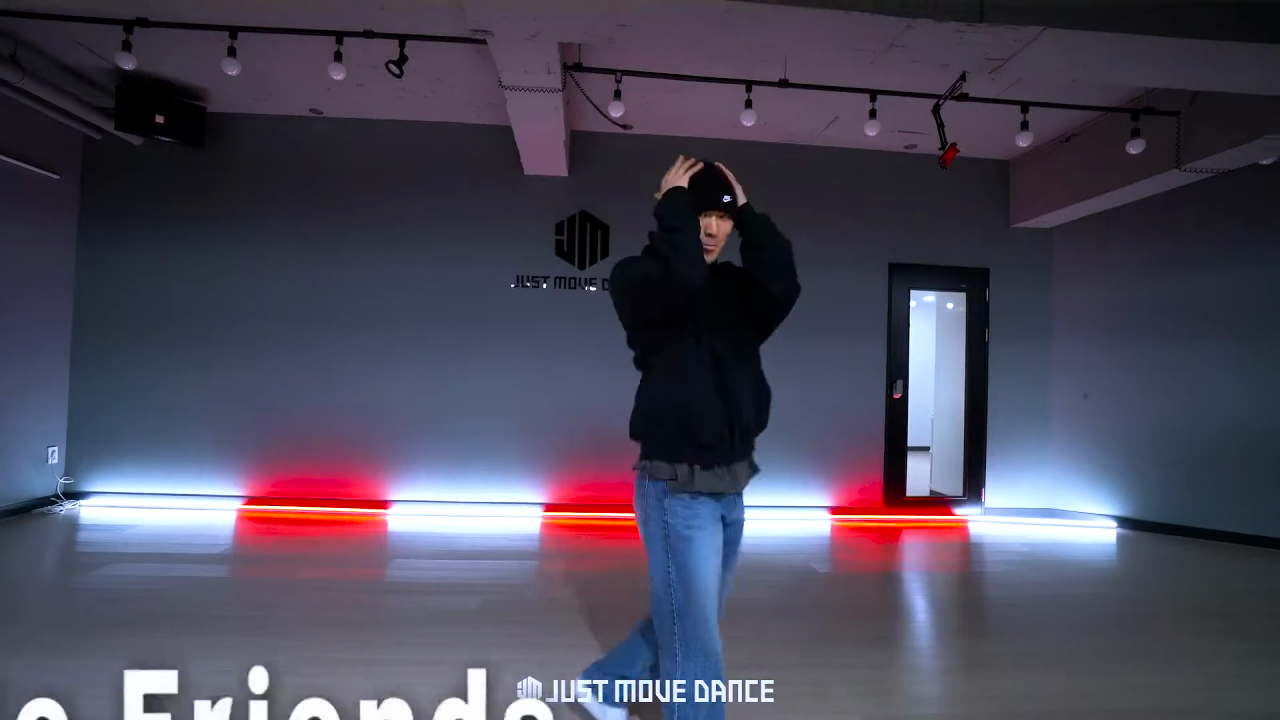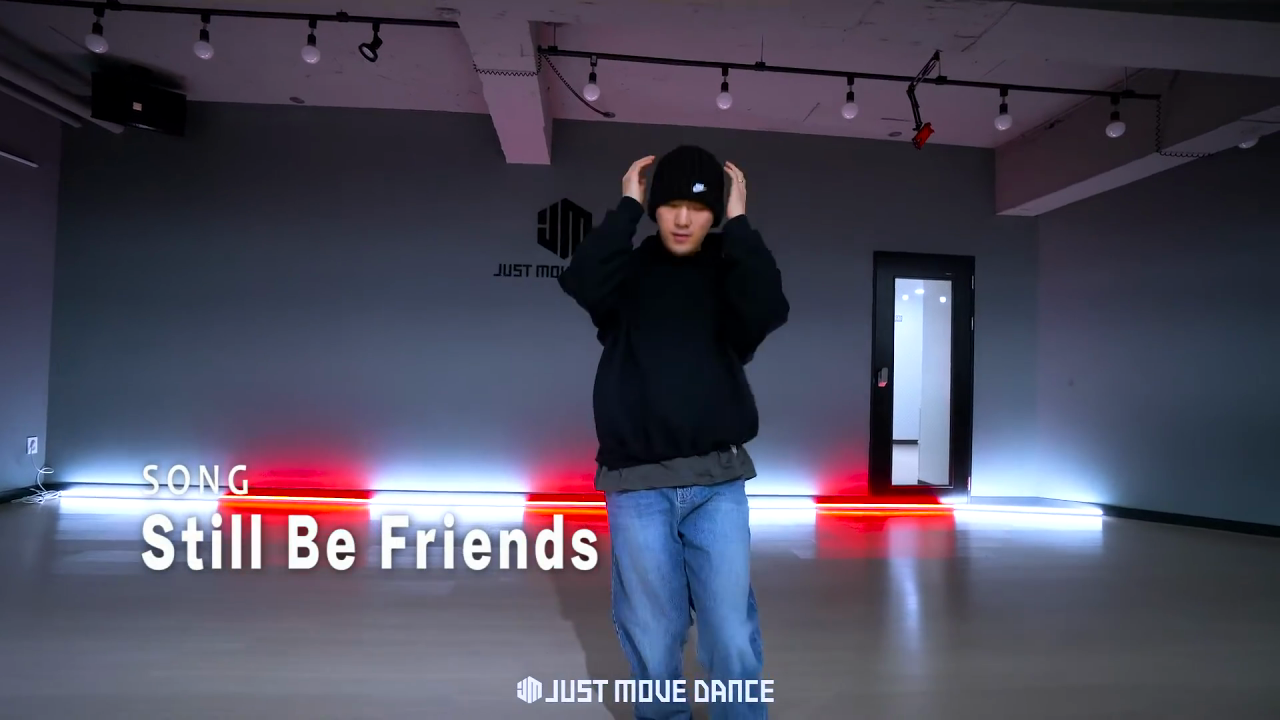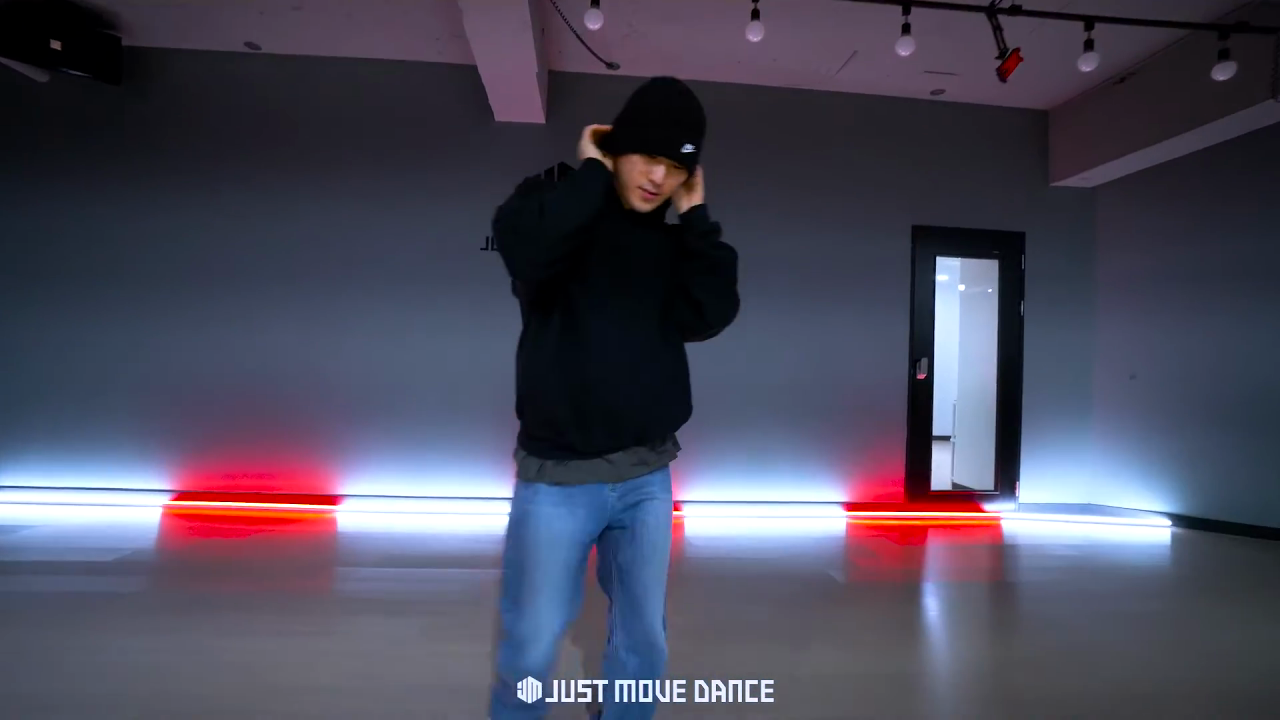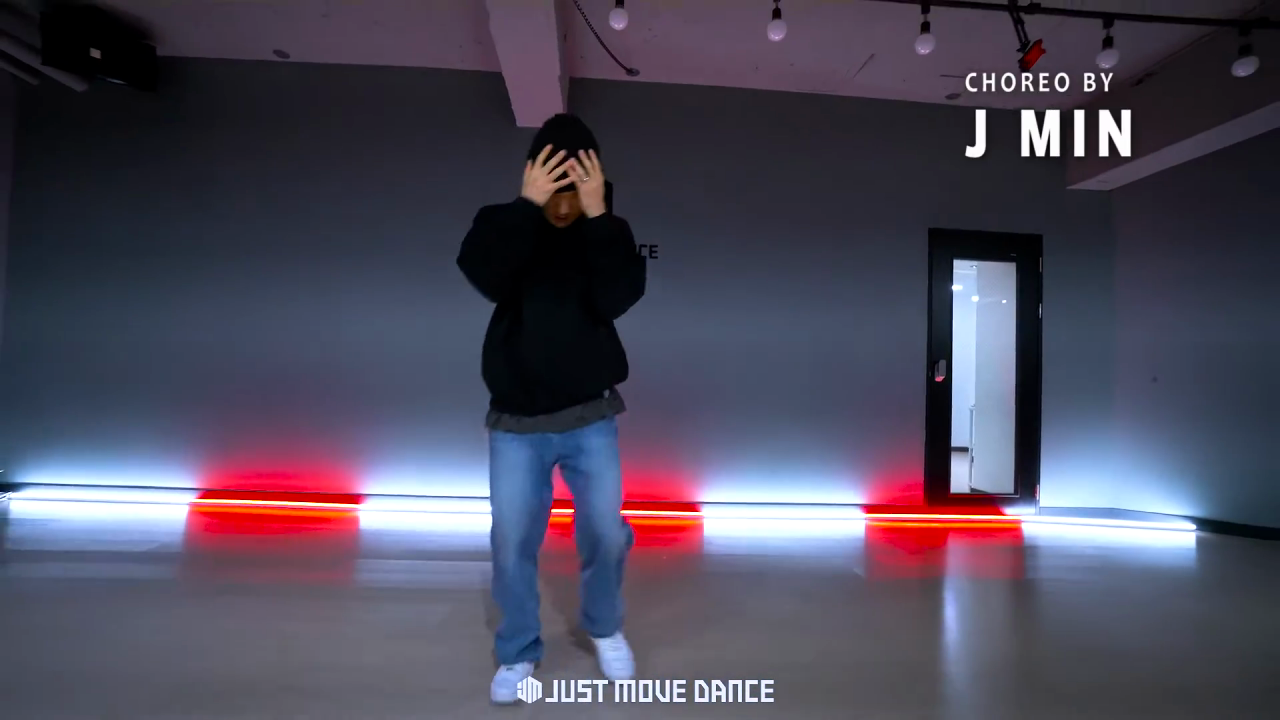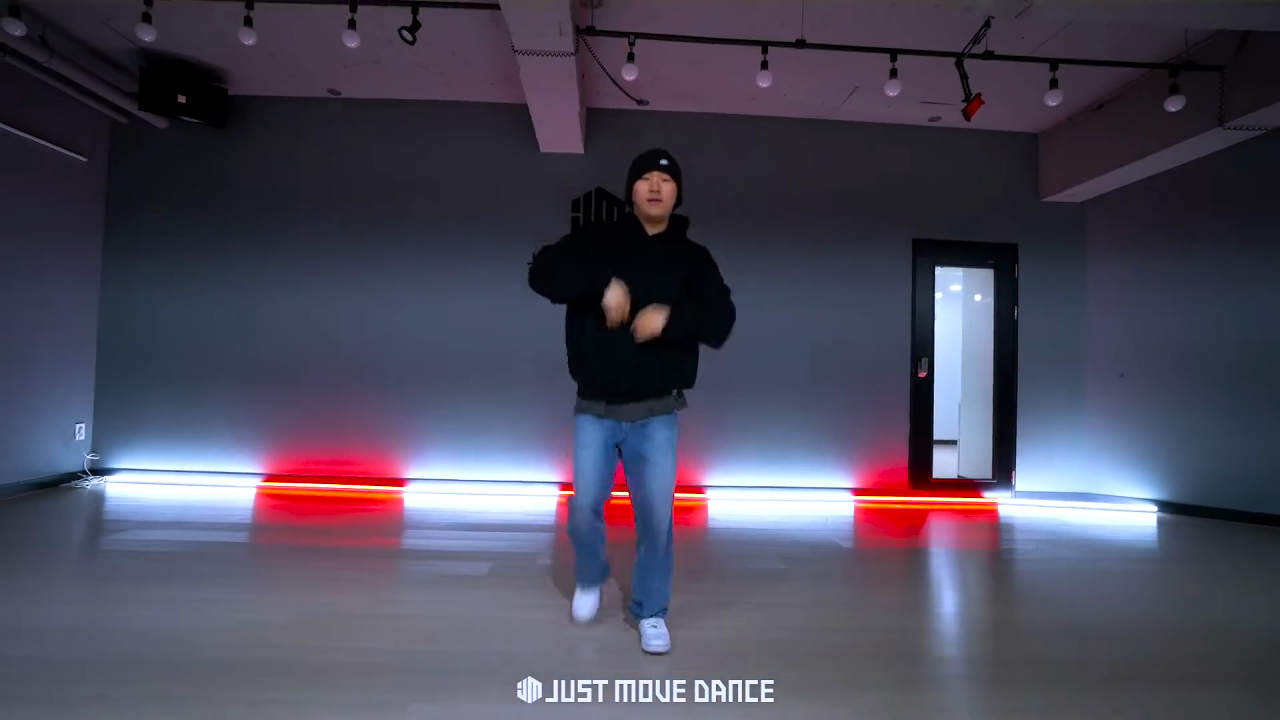
dt=1s
person 1, frame 1
left shoulder: (732, 282)
right shoulder: (639, 277)
left elbow: (780, 292)
right elbow: (683, 276)
left wrist: (751, 219)
right wrist: (674, 206)
left hip: (727, 478)
right hip: (679, 482)
left knee: (679, 617)
right knee: (693, 635)
person 1, frame 2
left shoulder: (729, 279)
right shoulder: (626, 275)
left elbow: (766, 310)
right elbow: (583, 283)
left wrist: (737, 222)
right wrist: (628, 207)
left hip: (717, 482)
right hip: (637, 484)
left knee: (732, 639)
right knee: (652, 637)
person 1, frame 3
left shoulder: (673, 245)
right shoulder: (550, 207)
left elbow: (708, 316)
right elbow: (528, 253)
left wrist: (695, 214)
right wrist: (592, 175)
left hip: (645, 471)
right hip: (556, 473)
left knee: (643, 635)
right knee: (535, 634)
person 1, frame 4
left shoulder: (610, 234)
right shoulder: (500, 223)
left elbow: (614, 300)
right elbow: (488, 279)
left wrist: (596, 215)
right wrist: (527, 204)
left hip: (590, 417)
right hip: (516, 423)
left knee: (606, 537)
right knee: (512, 544)
left ankle: (605, 628)
right ankle: (518, 654)
person 1, frame 5
left shoulder: (691, 259)
right shoulder: (597, 245)
left elbow: (718, 324)
right elbow: (543, 273)
left wrist: (670, 317)
right wrist: (600, 286)
left hip: (656, 412)
right hip: (595, 407)
left knee: (656, 516)
right knee: (585, 508)
left ankle: (650, 611)
right ankle: (591, 578)
